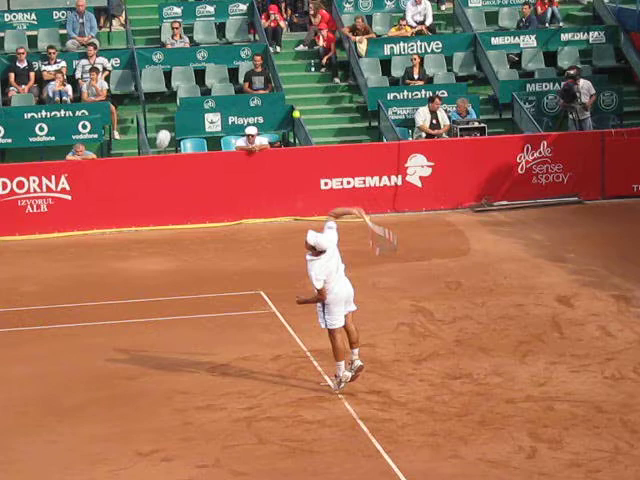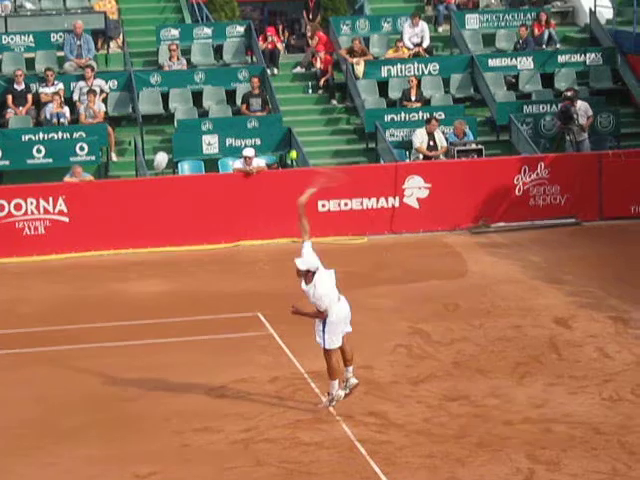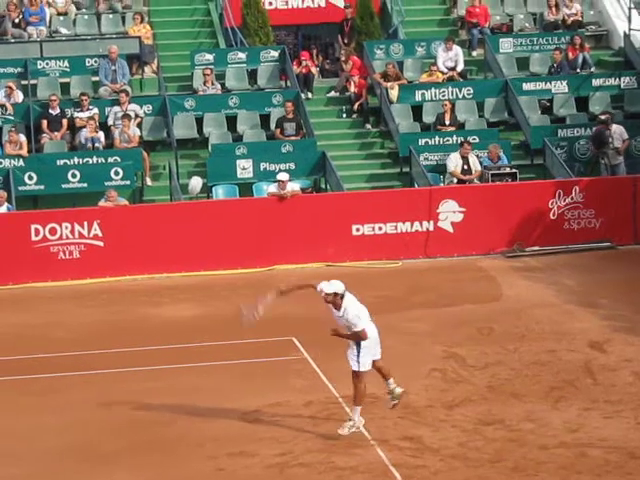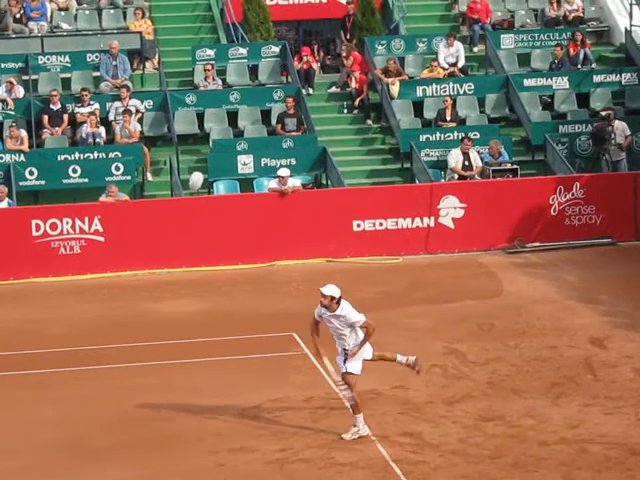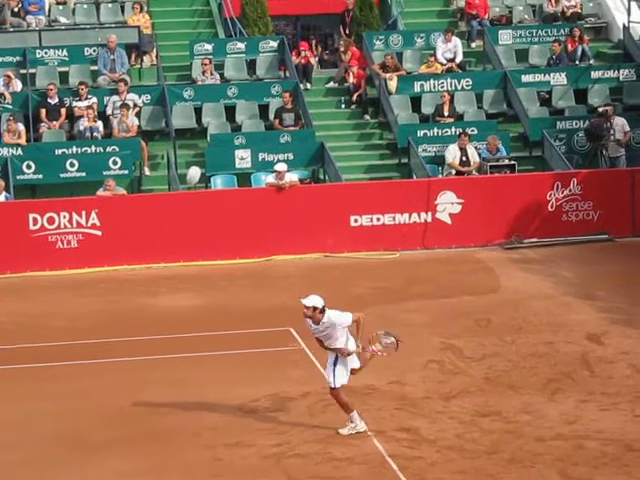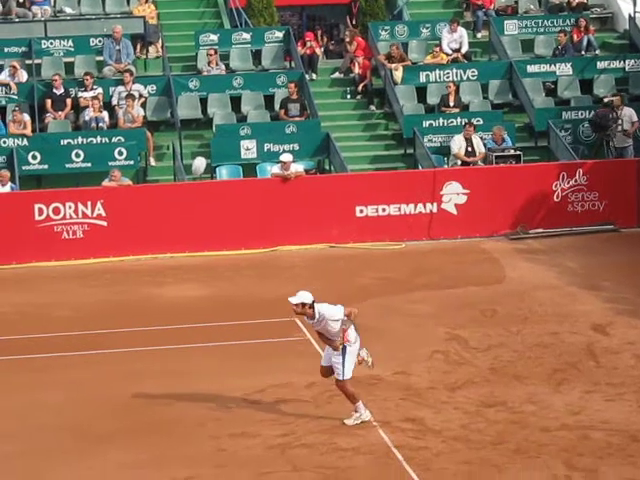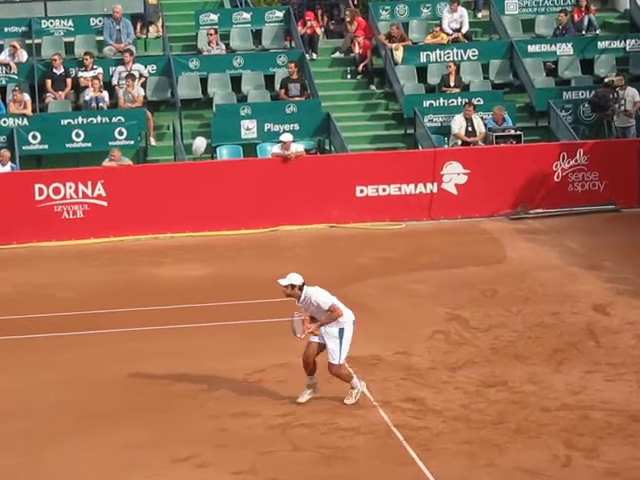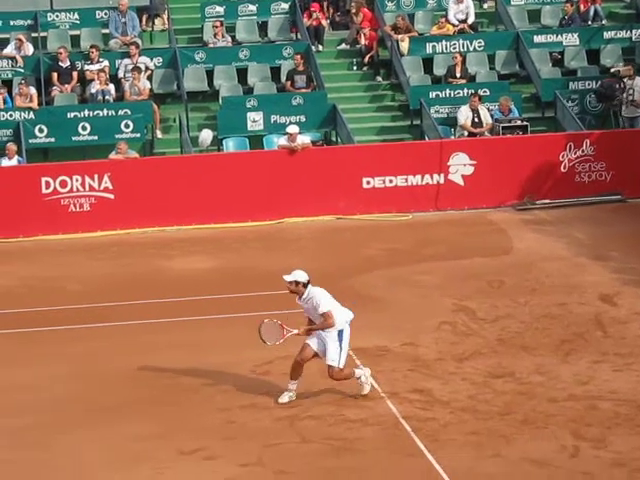
dt=0.1s
person 1, frame 1
left shoulder: (316, 266)
right shoulder: (330, 242)
left elbow: (322, 296)
right elbow: (335, 214)
left wrist: (304, 301)
right wrist: (354, 210)
left hip: (332, 298)
right hip: (345, 288)
left knee: (336, 335)
right knee: (349, 326)
left ankle: (341, 375)
right ankle: (355, 360)
person 1, frame 2
left shoulder: (316, 292)
right shoulder: (310, 259)
left elbow: (323, 314)
right elbow: (305, 233)
left wrist: (300, 312)
right wrist: (301, 210)
left hip: (332, 319)
right hip: (341, 307)
left knee: (331, 355)
right knee: (344, 344)
left ankle: (334, 393)
right ankle: (349, 378)
person 1, frame 3
left shoulder: (350, 312)
right shoulder: (337, 295)
left elbow: (363, 336)
right elbow: (318, 286)
left wrist: (342, 334)
right wrist: (287, 290)
left hip: (364, 339)
right hip: (369, 332)
left knee: (358, 379)
right knee: (376, 363)
left ankle: (355, 419)
right ankle: (394, 389)
person 1, frame 4
left shoulder: (347, 313)
right shoulder: (321, 309)
left elbow: (371, 327)
right elbow: (314, 325)
left wrist: (358, 348)
right wrist: (317, 347)
left hip: (352, 348)
right hip: (344, 347)
left knee: (349, 385)
right knee: (376, 356)
left ankle: (360, 427)
right ankle: (408, 361)
person 1, frame 5
left shoulder: (335, 318)
right shoulder: (309, 321)
left elbow: (359, 317)
right elbow: (320, 342)
left wrist: (358, 340)
right wrist: (340, 350)
left hip: (350, 350)
right hip: (335, 352)
left knee: (335, 392)
right knee: (355, 370)
left ankle: (356, 423)
right ankle: (373, 350)
person 1, frame 6
left shoulder: (326, 311)
right shoulder: (309, 316)
left elbow: (353, 311)
right elbow: (320, 333)
left wrist: (344, 331)
right wrist: (329, 343)
left hip: (347, 343)
right hip: (335, 342)
left knee: (341, 384)
right knee: (325, 373)
left ankle: (362, 413)
right ankle: (360, 355)
person 1, frame 7
left shoulder: (315, 295)
right shoulder: (300, 298)
left elbow: (339, 312)
left wrist: (318, 324)
right wrist: (312, 326)
left hip: (340, 326)
right hip: (325, 326)
left knee: (335, 369)
right knee: (307, 357)
left ankle: (356, 387)
right ankle: (311, 386)
person 1, frame 8
left shoulder: (317, 296)
right shoulder: (302, 298)
left elbow: (330, 323)
left wrist: (307, 329)
right wrist: (307, 329)
left hip: (338, 331)
right hip: (320, 332)
left knee: (334, 374)
right knee: (299, 359)
left ankle: (362, 374)
right ankle: (291, 391)
